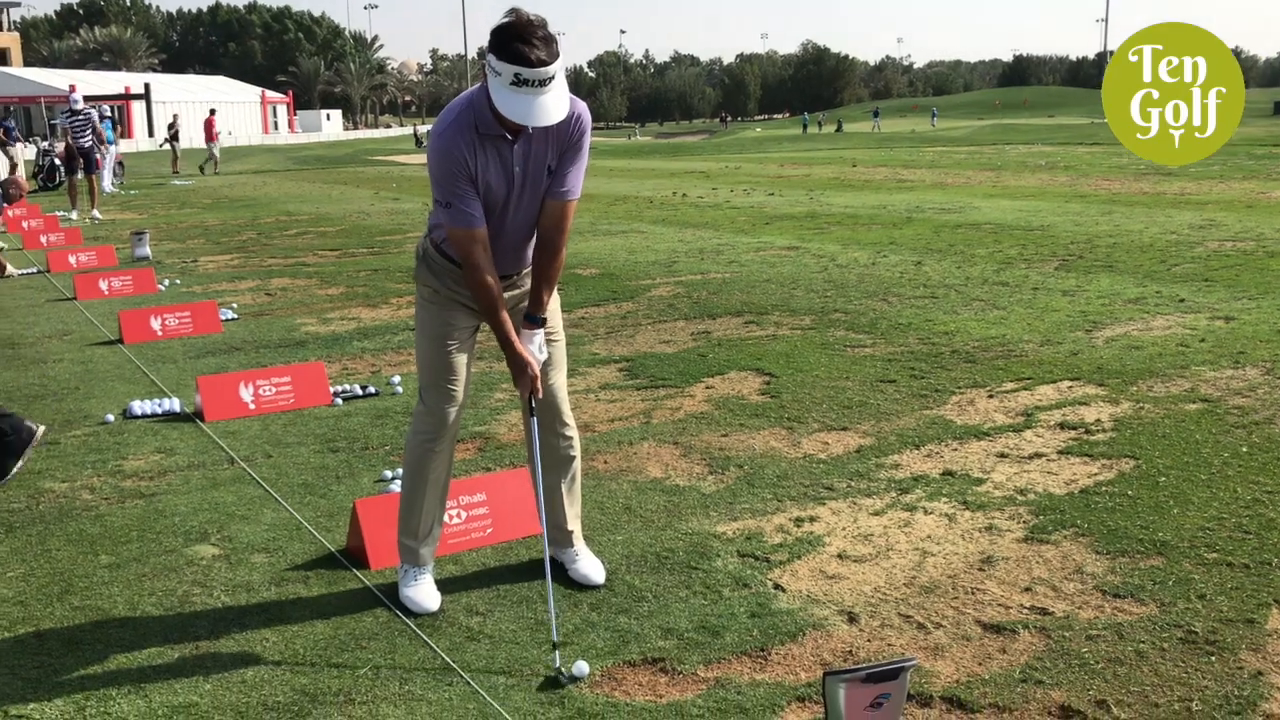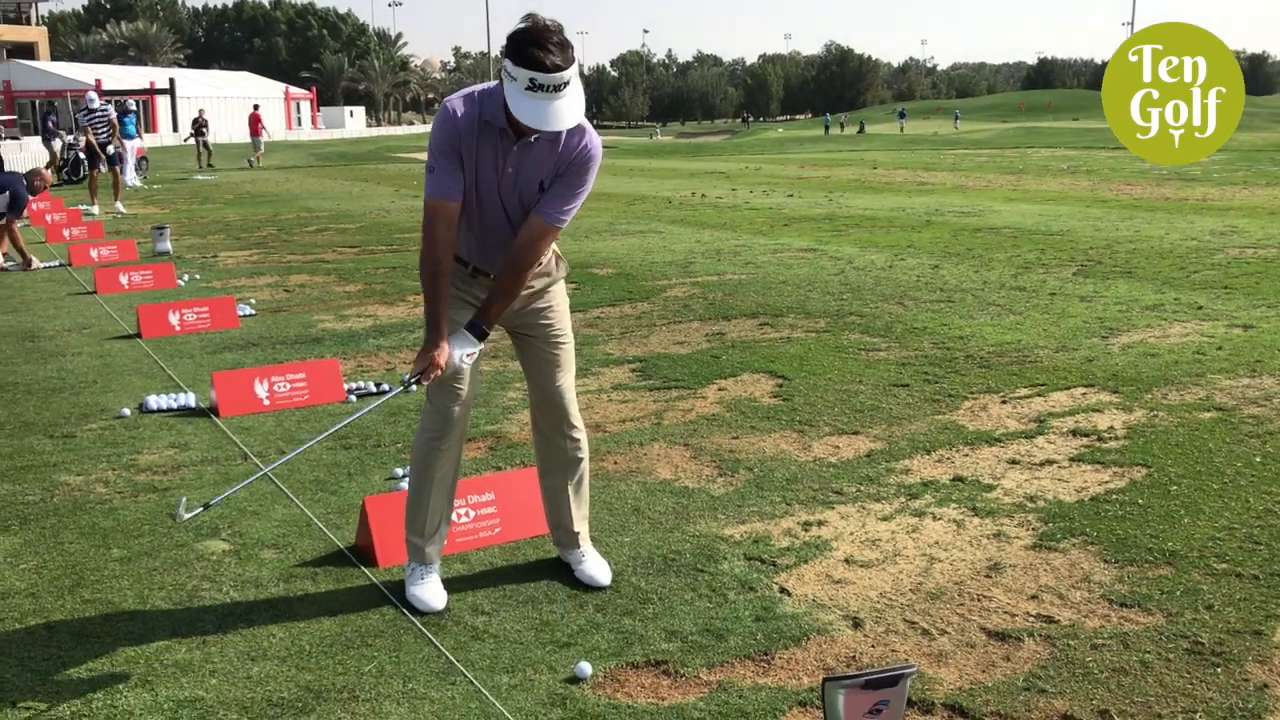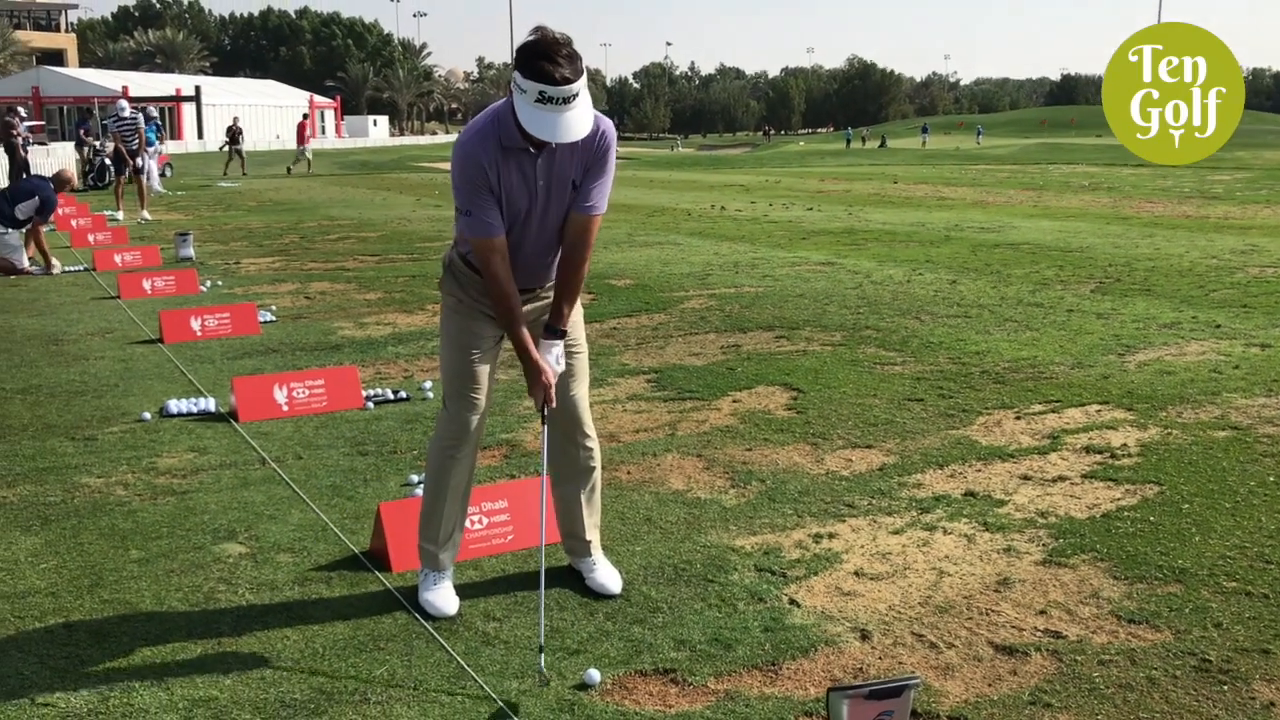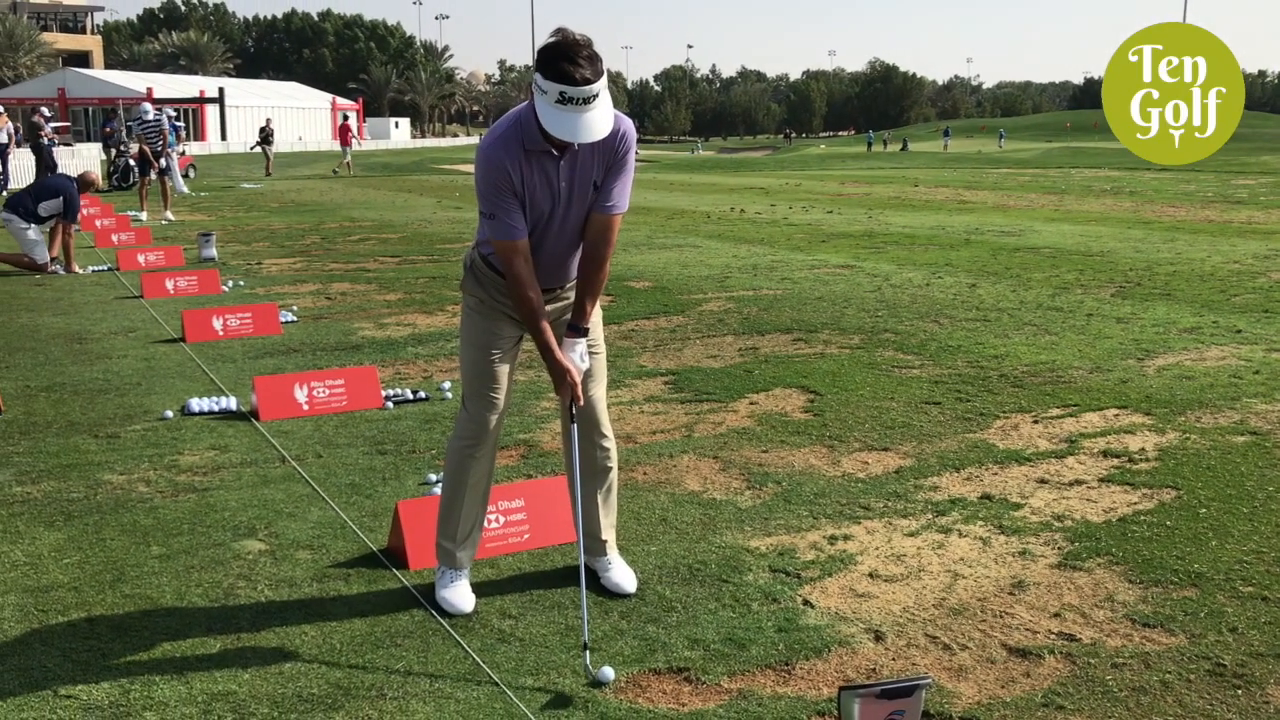
dt=0.5s
person 1, frame 1
left shoulder: (572, 120)
right shoulder: (452, 136)
left elbow: (554, 228)
right elbow: (475, 256)
left wrist: (536, 321)
right wrist: (512, 347)
left hip: (529, 276)
right hip: (452, 279)
left knee: (554, 411)
right knee: (438, 417)
left ankle: (566, 539)
right ankle: (415, 562)
person 1, frame 2
left shoulder: (581, 146)
right shoulder: (457, 117)
left elbow: (528, 249)
right elbow: (439, 229)
left wrist: (477, 334)
right wrist: (437, 332)
left hip: (535, 279)
right hip: (459, 276)
left knee: (560, 412)
right knee: (445, 416)
left ankle: (573, 540)
right ankle: (423, 559)
person 1, frame 3
left shoulder: (598, 136)
right shoulder: (476, 147)
left elbow: (578, 242)
right elbow: (494, 264)
left wrist: (555, 335)
right wrist: (526, 354)
left hip: (553, 289)
right hip: (477, 289)
left knee: (574, 421)
right knee: (461, 424)
left ankle: (584, 548)
right ankle: (436, 565)
person 1, frame 4
left shoulder: (618, 136)
right shoulder: (499, 150)
left elbow: (600, 241)
right elbow: (516, 265)
left wrist: (579, 330)
right wrist: (552, 354)
left hip: (572, 288)
right hip: (498, 289)
left knee: (594, 421)
right knee: (480, 422)
left ankle: (601, 547)
right ankle: (453, 563)
